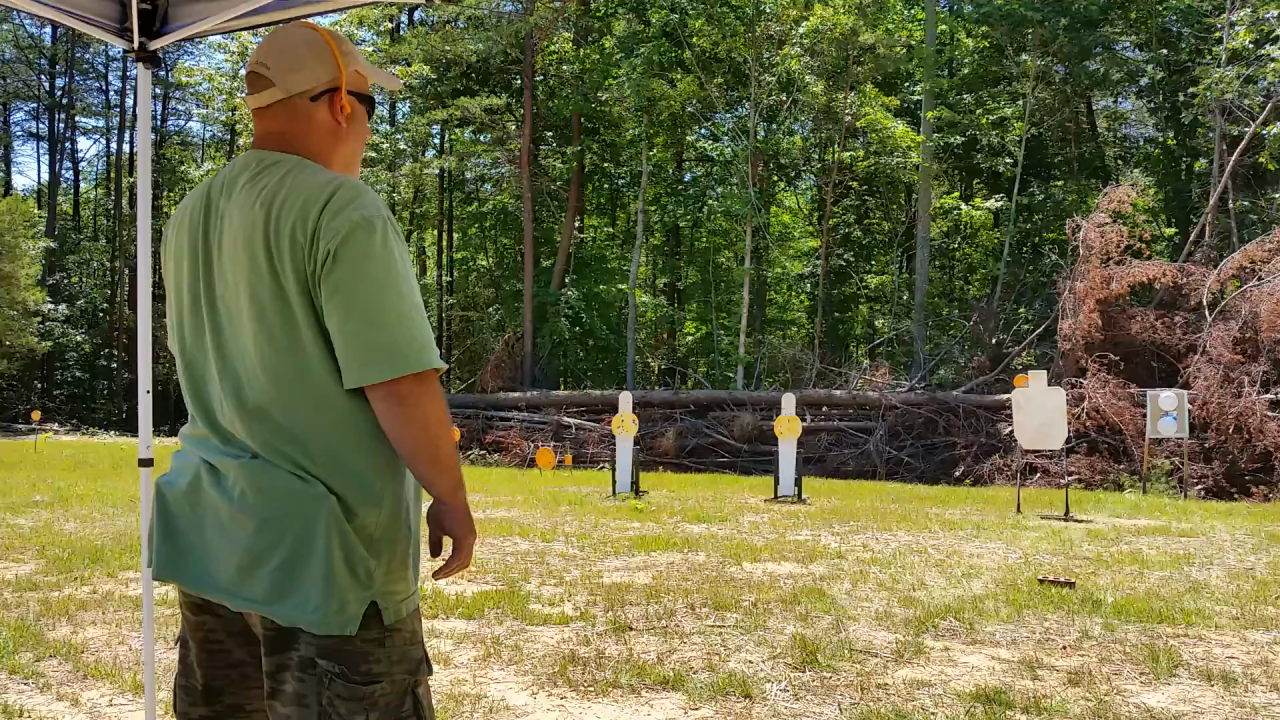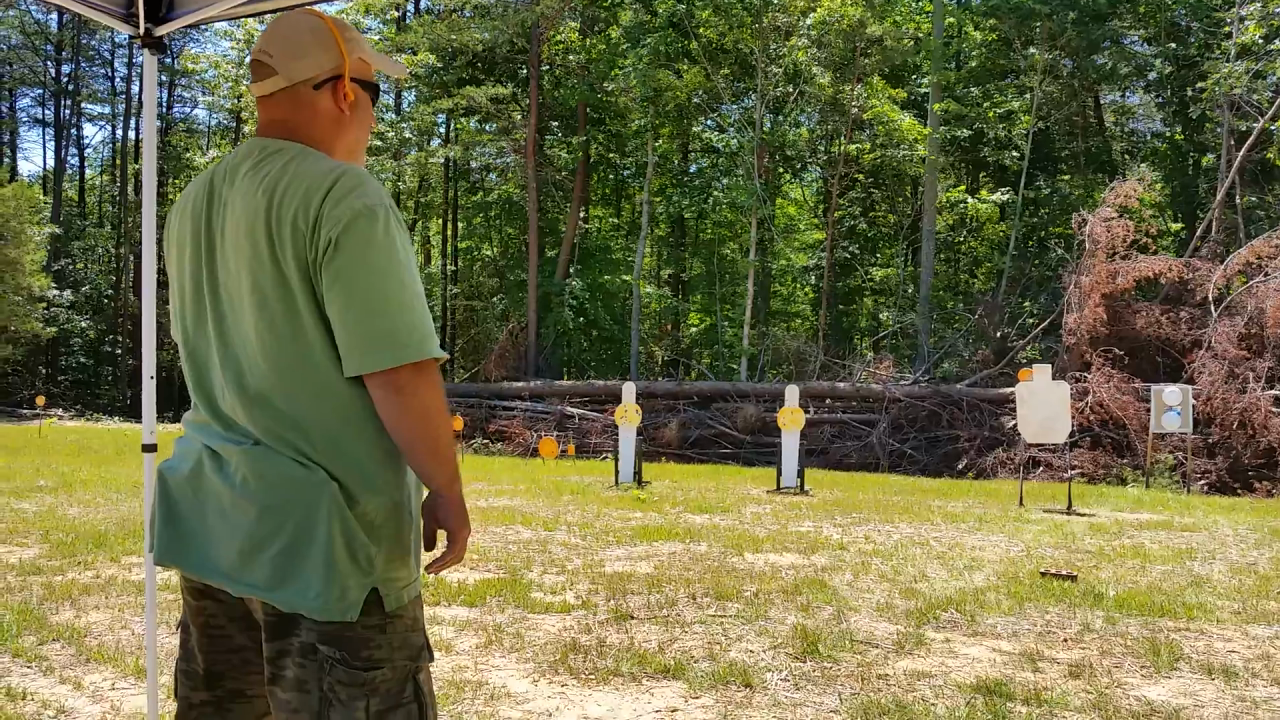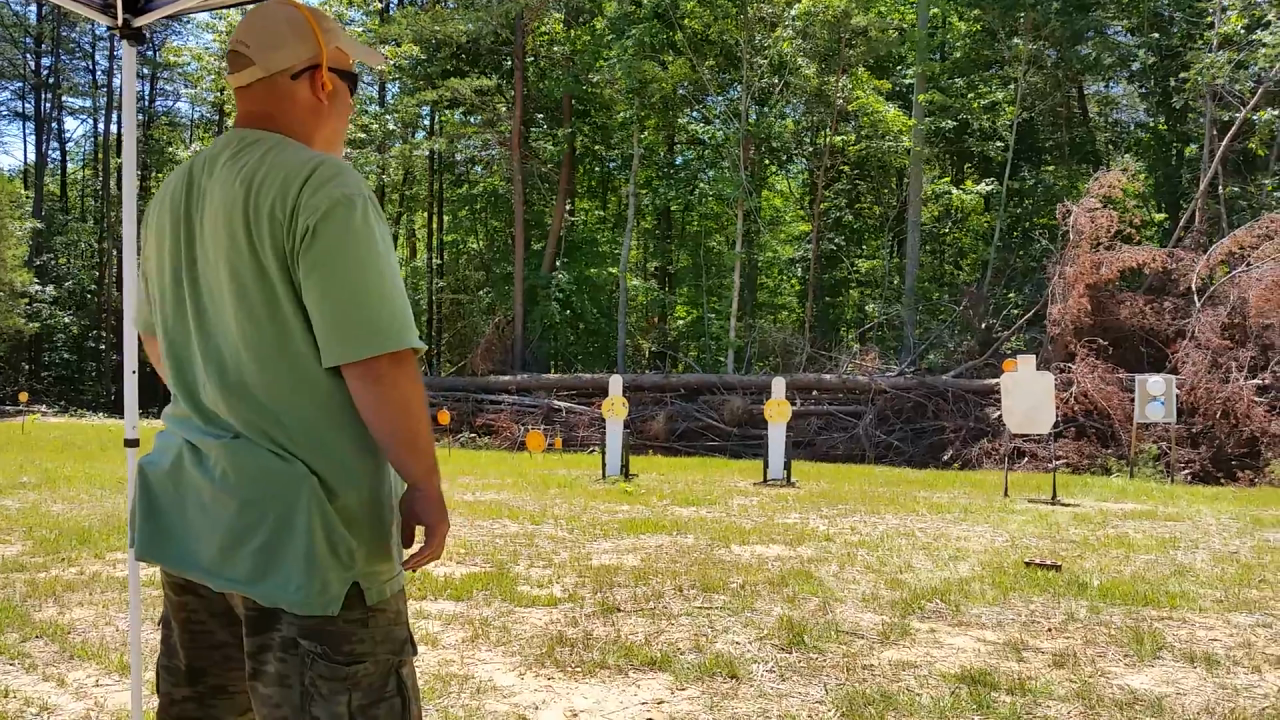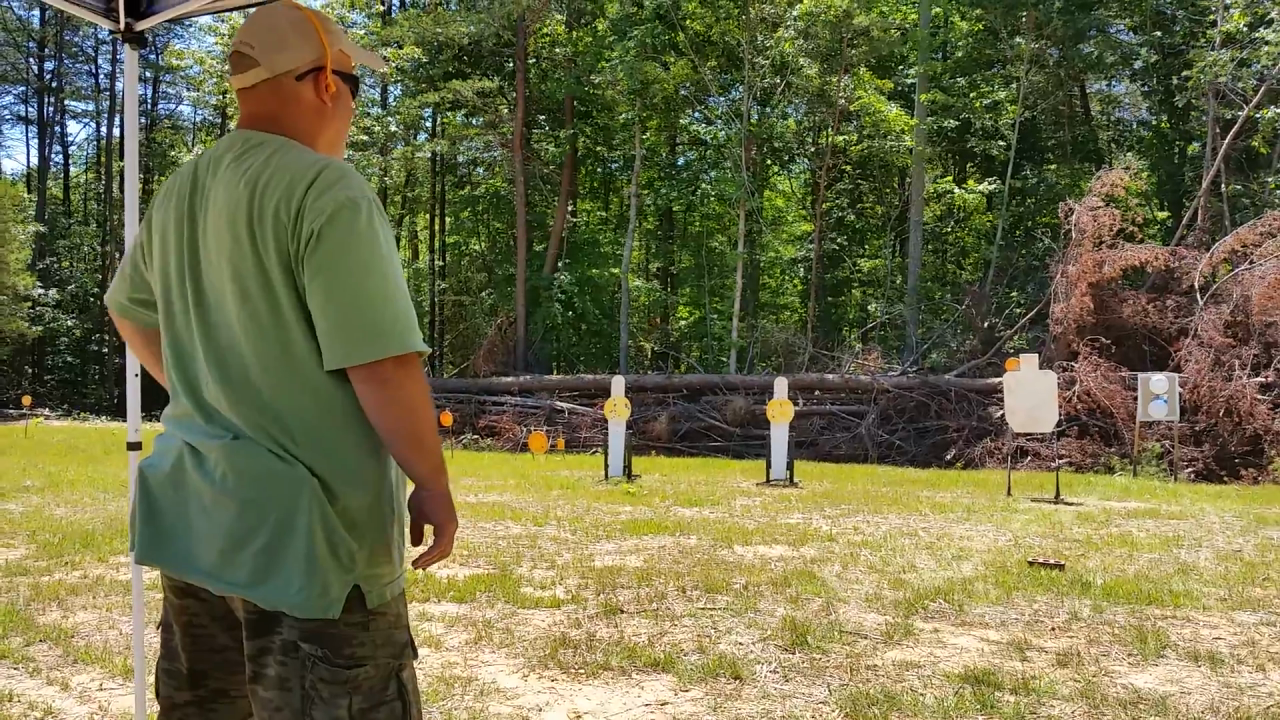
dt=0.3s
person 1, frame 1
left shoulder: (191, 213)
right shoulder: (342, 210)
right elbow: (400, 382)
right wrist: (451, 500)
left hip: (211, 536)
right hip: (322, 548)
person 1, frame 2
left shoulder: (195, 201)
right shoulder: (344, 197)
right elbow: (399, 371)
right wrist: (446, 492)
left hip: (212, 520)
right hip: (324, 533)
person 1, frame 3
left shoulder: (175, 193)
right shoulder: (324, 187)
right elbow: (377, 362)
right wrist: (424, 485)
left hip: (195, 515)
right hip: (307, 527)
person 1, frame 4
left shoulder: (177, 193)
right shoulder: (327, 190)
left elbow: (130, 310)
right elbow: (383, 363)
right wrist: (432, 485)
left hip: (195, 517)
right hip: (306, 529)
